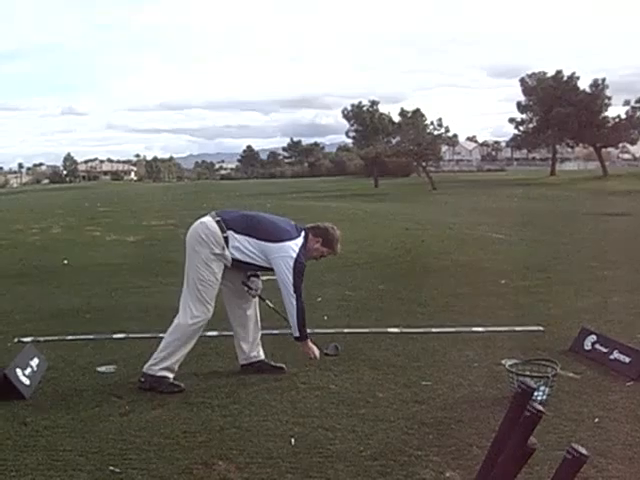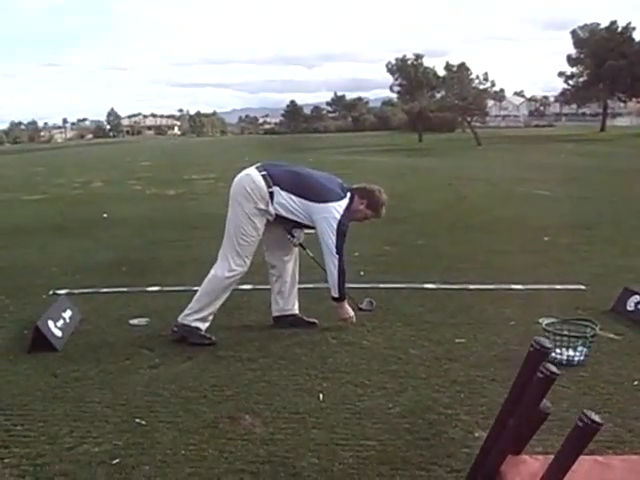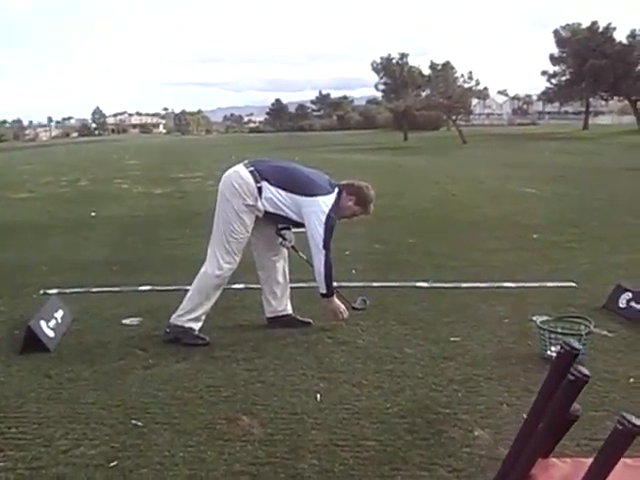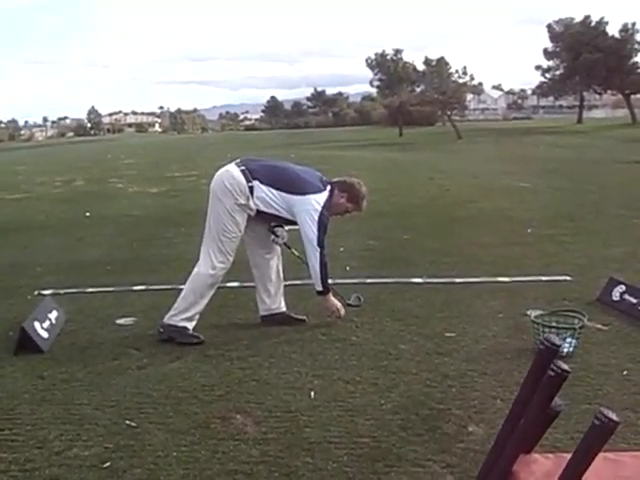
dt=1s
person 1, frame 1
left shoulder: (294, 232)
right shoulder: (292, 251)
right elbow: (294, 298)
left wrist: (253, 276)
right wrist: (304, 341)
left hip: (215, 232)
right hip: (210, 238)
left knee: (243, 299)
right knee: (198, 312)
left ankle: (251, 359)
right ankle: (155, 373)
person 1, frame 2
left shoulder: (340, 191)
right shoulder: (335, 211)
right elbow: (334, 257)
left wrist: (295, 227)
right wrist: (340, 302)
left hip: (258, 182)
right hip: (254, 190)
left knee: (284, 251)
right knee: (235, 264)
left ankle: (285, 312)
right ankle: (189, 324)
person 1, frame 3
left shoulder: (328, 188)
right shoulder: (324, 205)
right elbow: (321, 253)
left wrist: (285, 227)
right wrist: (329, 297)
left hip: (247, 182)
right hip: (243, 187)
left knee: (273, 251)
right knee: (223, 262)
left ankle: (278, 312)
right ankle: (182, 325)
person 1, frame 4
left shoulder: (320, 185)
right shoulder: (315, 203)
right elbow: (316, 250)
left wrist: (277, 224)
right wrist: (326, 295)
left hip: (239, 180)
right hip: (235, 187)
left knee: (266, 249)
right knee: (216, 261)
left ankle: (272, 310)
right ankle: (175, 324)
